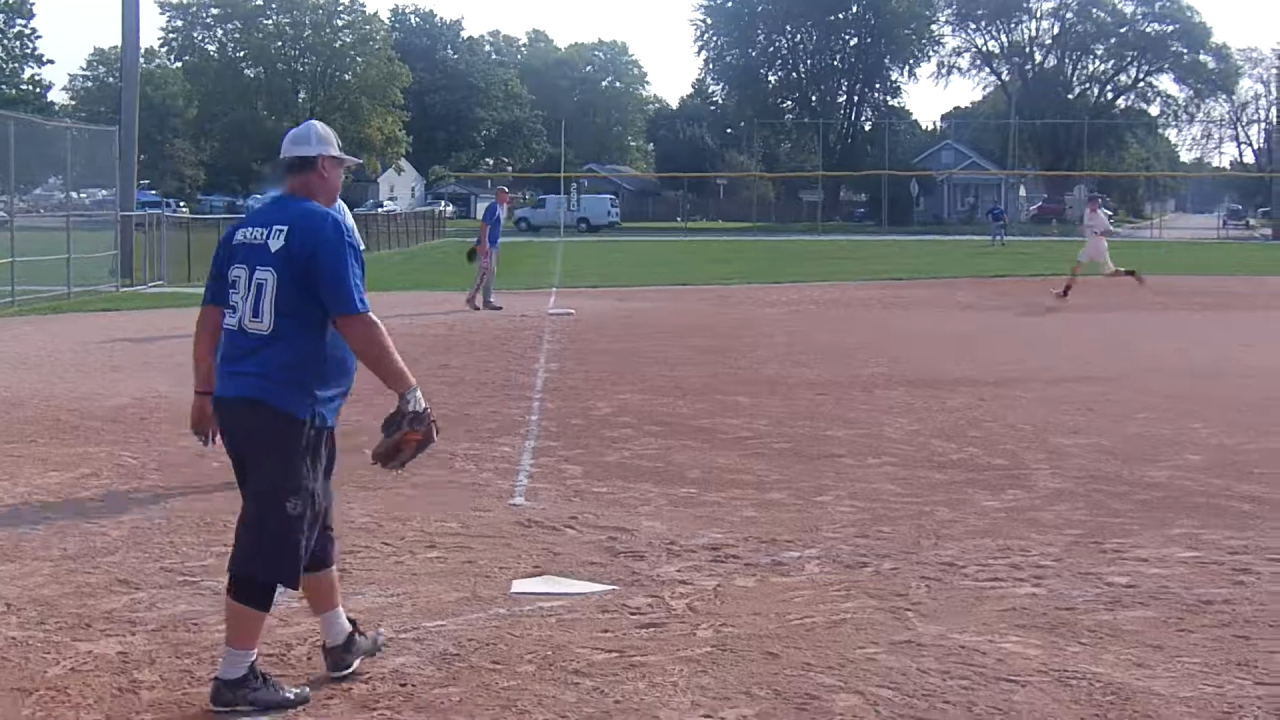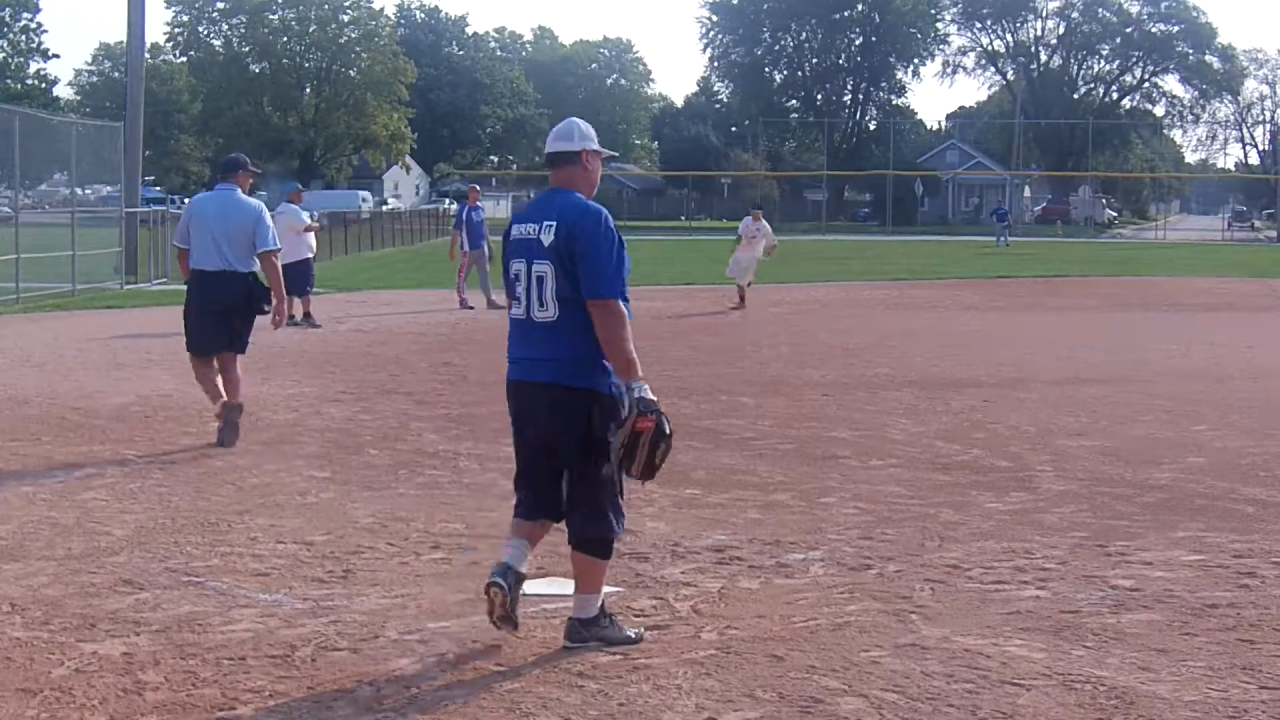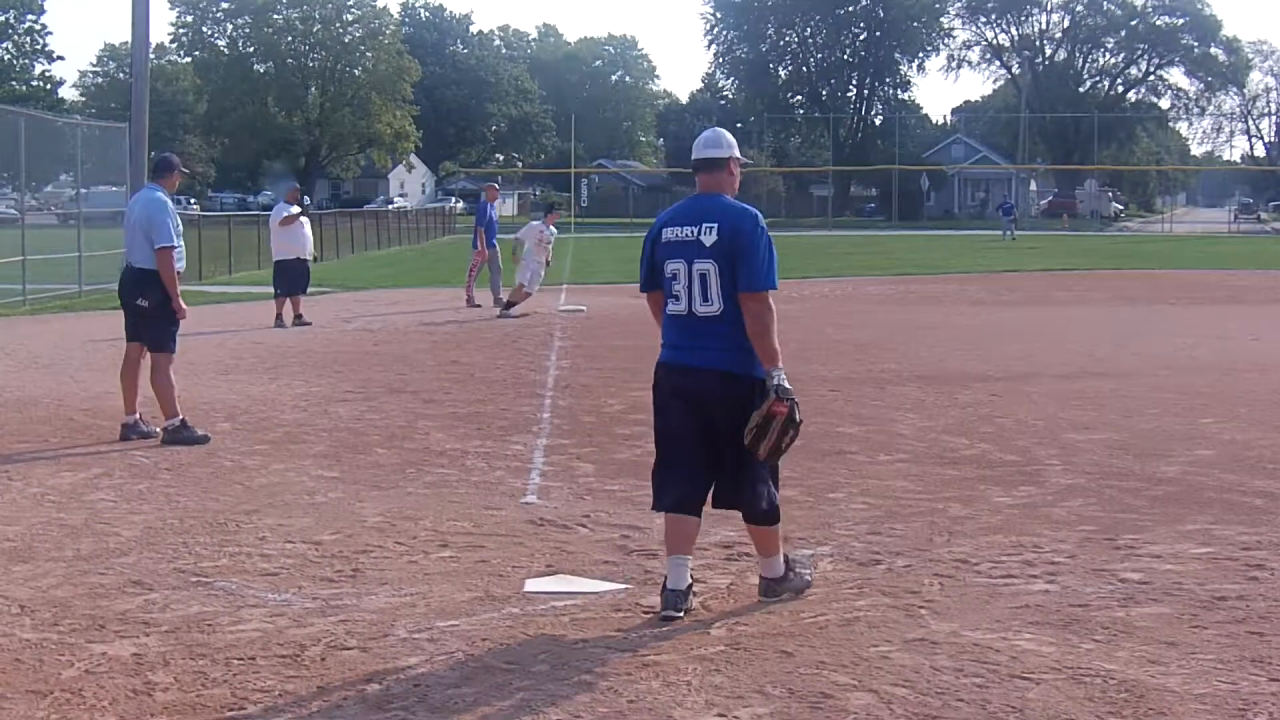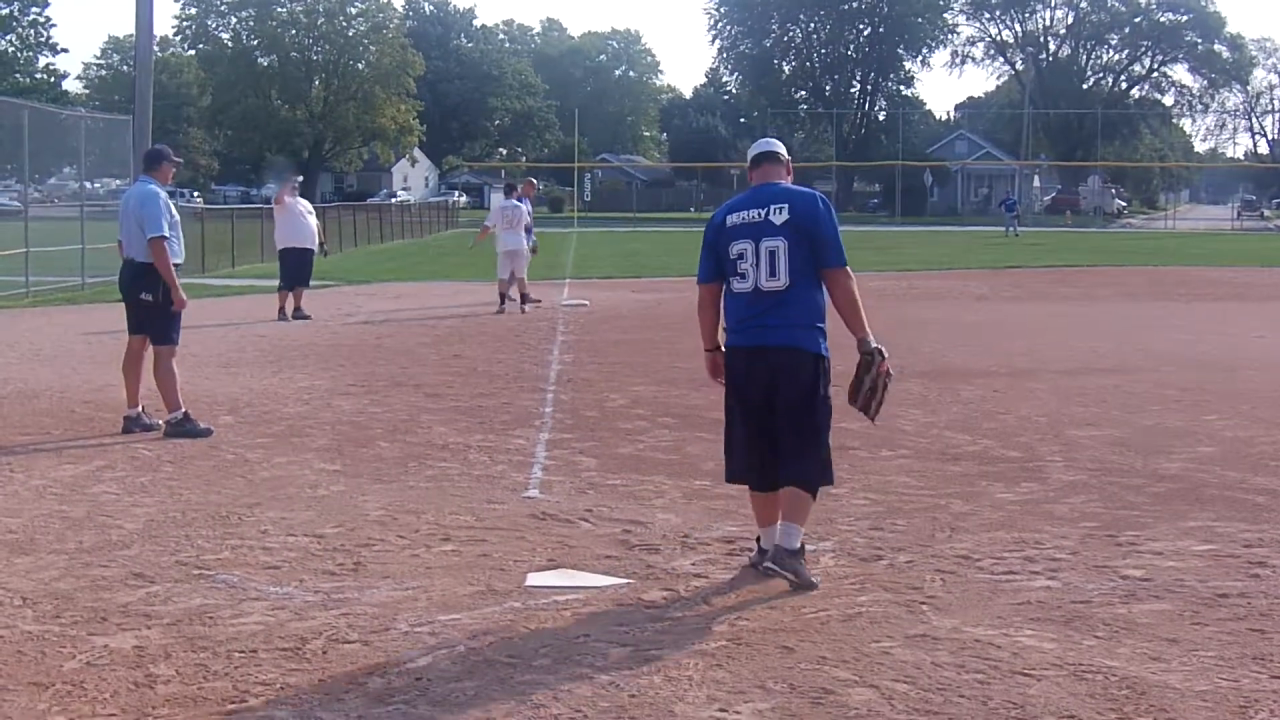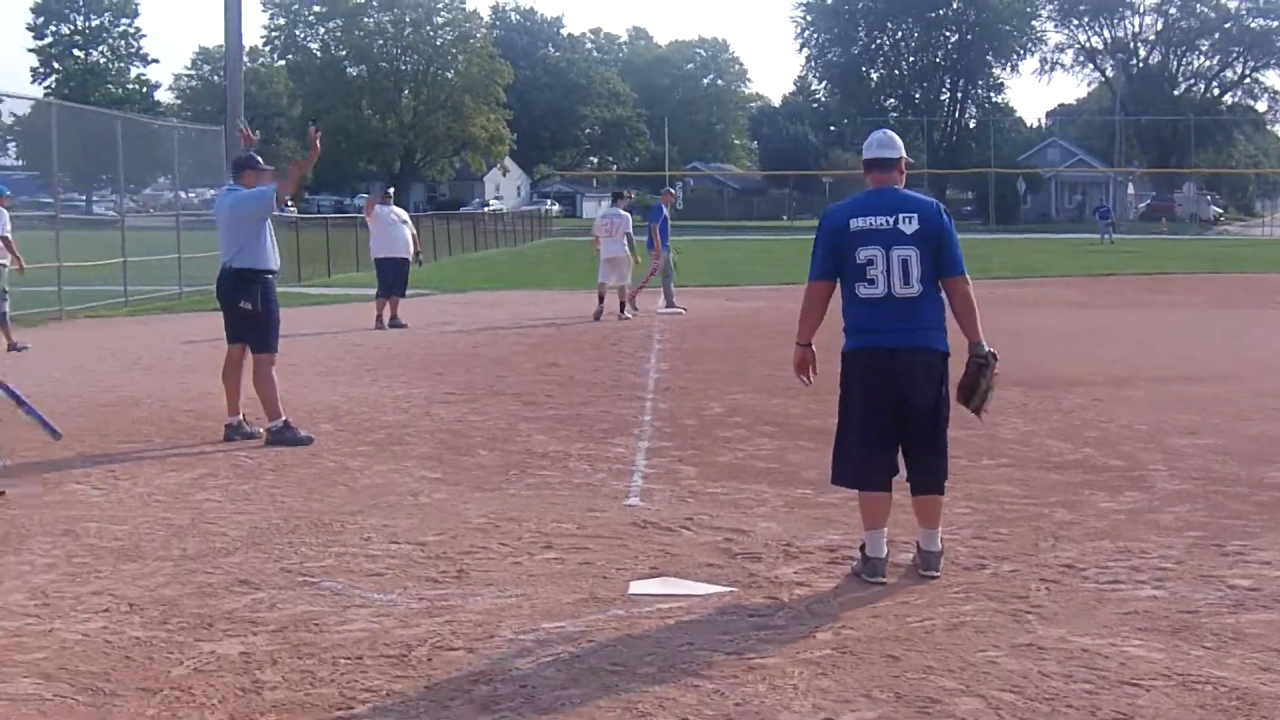
dt=1s
person 1, frame 1
left shoulder: (243, 228)
right shoulder: (325, 226)
left elbow: (210, 317)
right elbow: (356, 324)
left wrist: (204, 391)
right wrist: (409, 389)
left hip: (235, 400)
right hip: (291, 410)
left knee: (307, 527)
right knee: (271, 541)
left ankle: (339, 638)
right ankle: (233, 676)
person 1, frame 2
left shoulder: (521, 221)
right shoulder: (589, 218)
right elbow: (605, 311)
right wrist: (638, 384)
left hip: (525, 379)
right hip: (582, 385)
left knee: (538, 489)
right knee: (593, 499)
left ankle: (508, 572)
right ankle: (586, 617)
person 1, frame 3
left shoulder: (663, 225)
right shoulder: (745, 221)
right elbow: (756, 305)
right wrist: (775, 372)
left hip: (676, 371)
right hip: (737, 372)
left knee: (681, 480)
right knee: (754, 477)
left ankle: (676, 586)
right ankle: (775, 573)
person 1, frame 4
left shoulder: (724, 216)
right shoulder: (811, 204)
left elbow: (708, 292)
right elbow: (838, 278)
left wrist: (711, 347)
right wrist: (865, 339)
left hip: (744, 350)
right hip: (799, 348)
left knee: (759, 452)
right knee: (806, 451)
left ankle: (769, 545)
right ankle: (786, 546)
person 1, frame 5
left shoulder: (839, 217)
right shoulder: (932, 212)
left elbow: (819, 288)
right elbow: (957, 285)
left wrist: (804, 343)
right wrist: (977, 344)
left hip: (866, 354)
right hip: (925, 352)
left knee: (870, 457)
right knee: (926, 456)
left ankle: (873, 556)
right ankle: (929, 551)
person 2, frame 1
left shoulder: (271, 207)
right shoulder: (332, 211)
left elbow: (257, 260)
right elbow: (350, 261)
left wrist: (255, 306)
right wrist: (359, 306)
left hip: (280, 297)
right hip: (327, 297)
left knee: (283, 378)
right knee: (319, 376)
right ankle: (314, 451)
person 2, frame 2
left shoulder: (195, 205)
right shoulder: (255, 209)
left elbow: (183, 253)
right elbow: (269, 259)
right wrist: (279, 300)
left hip: (204, 287)
right hip: (241, 289)
left knee: (202, 358)
right knee: (229, 359)
left ankle: (225, 403)
right ankle: (227, 426)
person 2, frame 3
left shoulder: (136, 200)
right shoulder: (161, 204)
right elbow: (164, 257)
right wrist: (176, 298)
left hip: (132, 281)
right hip: (152, 285)
left knee: (134, 352)
right knee: (162, 358)
left ankle: (131, 421)
right ankle: (174, 425)
person 2, frame 4
left shoulder: (130, 195)
right shoulder: (154, 195)
left elbow: (123, 242)
right elbow: (158, 246)
right wrist: (176, 287)
left hip: (131, 274)
right hip: (154, 277)
left knee: (136, 345)
right knee: (165, 350)
left ankle: (134, 414)
right ankle: (177, 418)
person 2, frame 5
left shoulder: (225, 198)
right shoulder: (247, 199)
left elbow: (246, 176)
right elbow: (286, 189)
left wrist: (248, 151)
right wrist: (312, 155)
left hip: (230, 281)
right hip: (253, 284)
left knee: (236, 353)
right knee: (264, 358)
left ankle: (234, 422)
right ankle: (277, 426)
